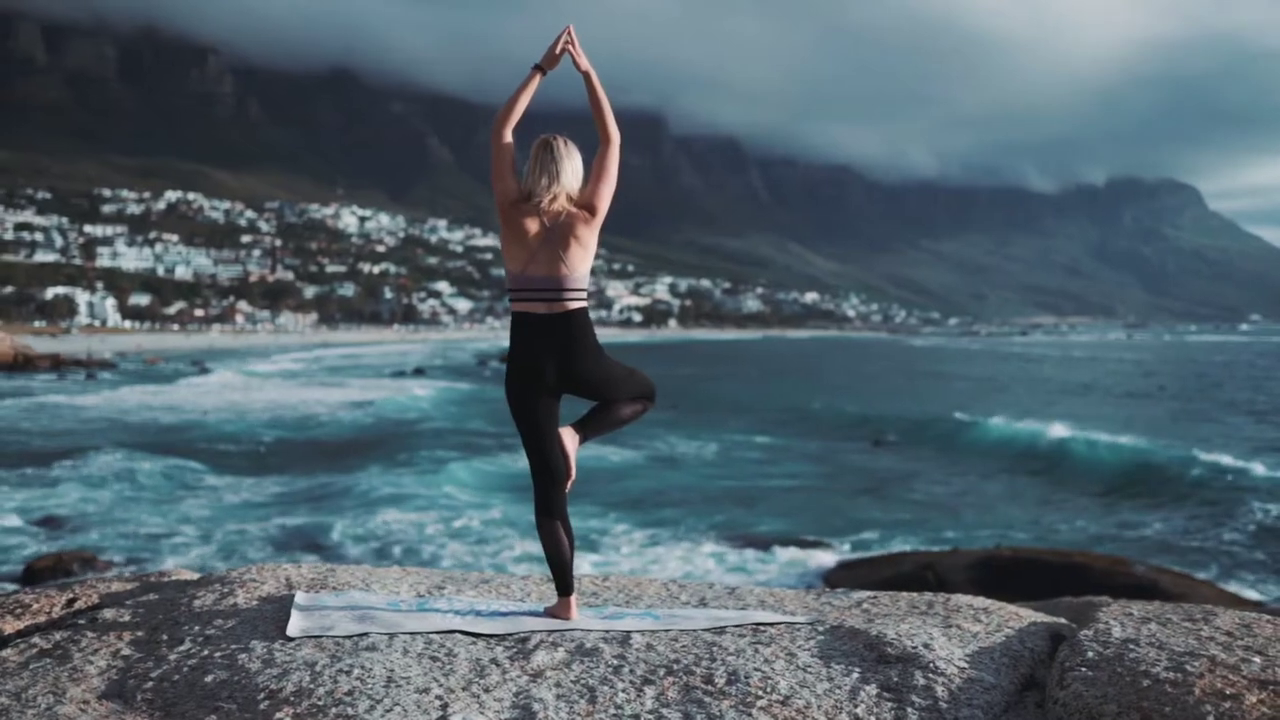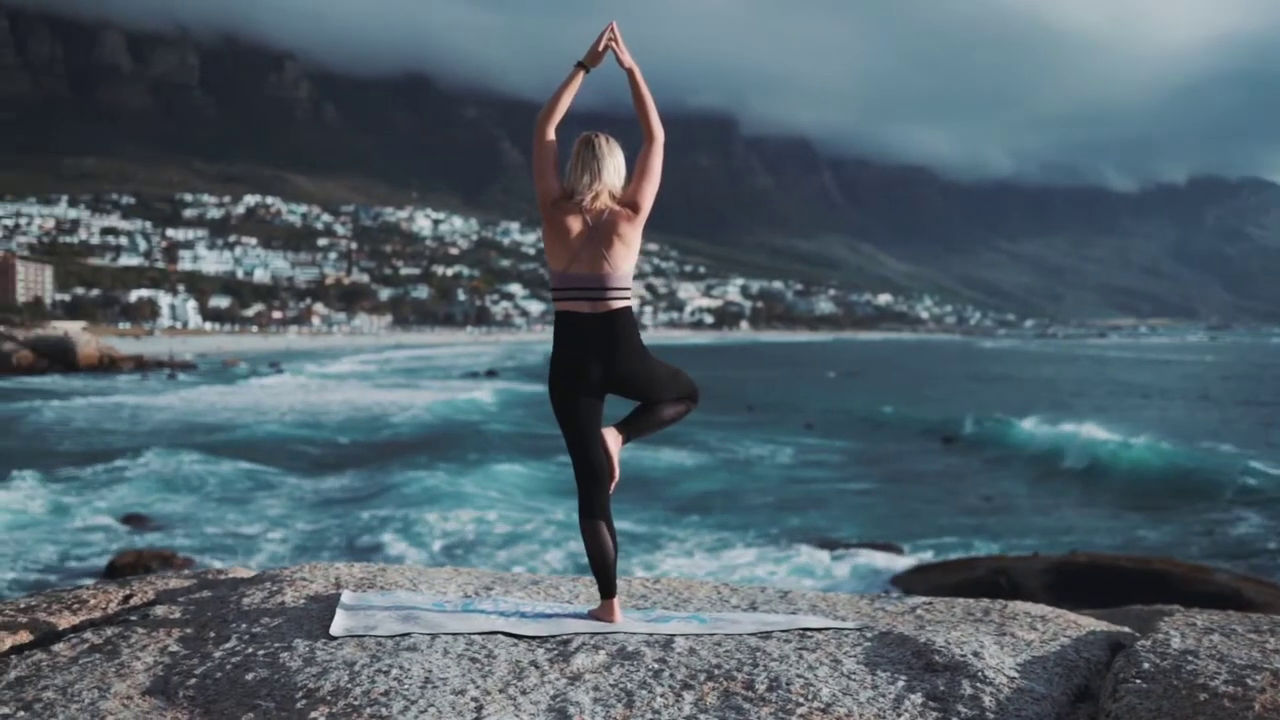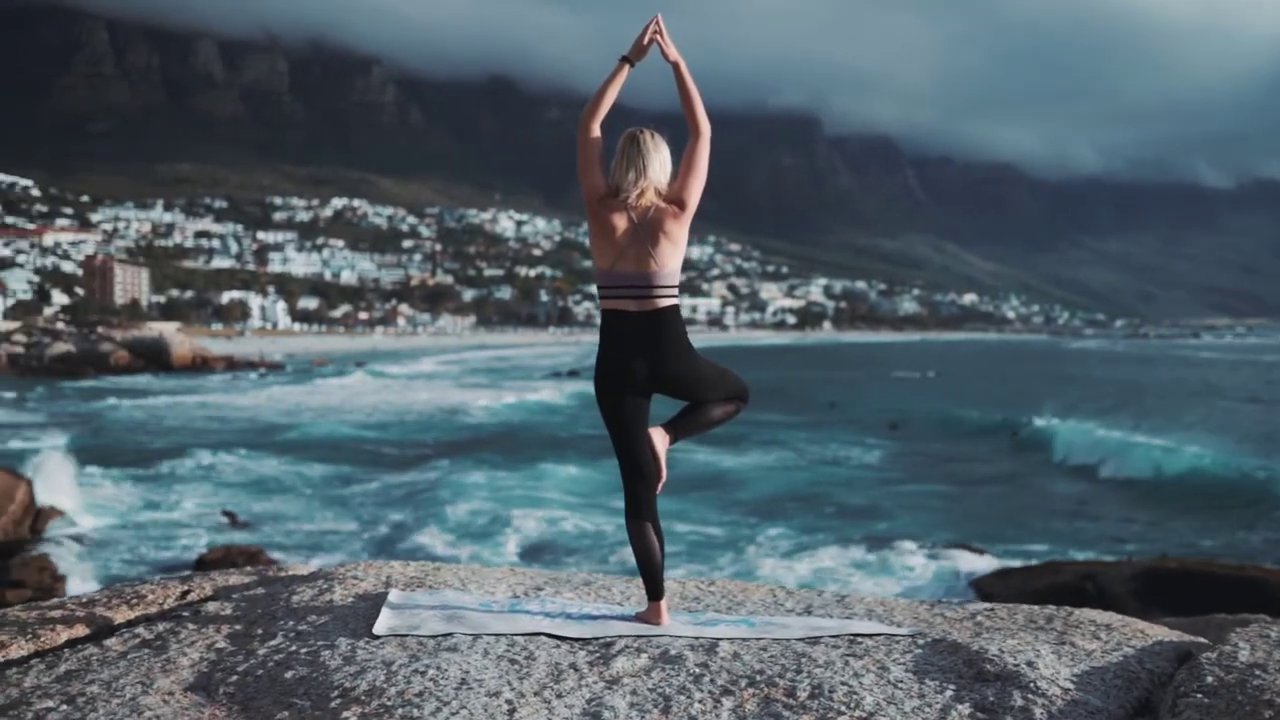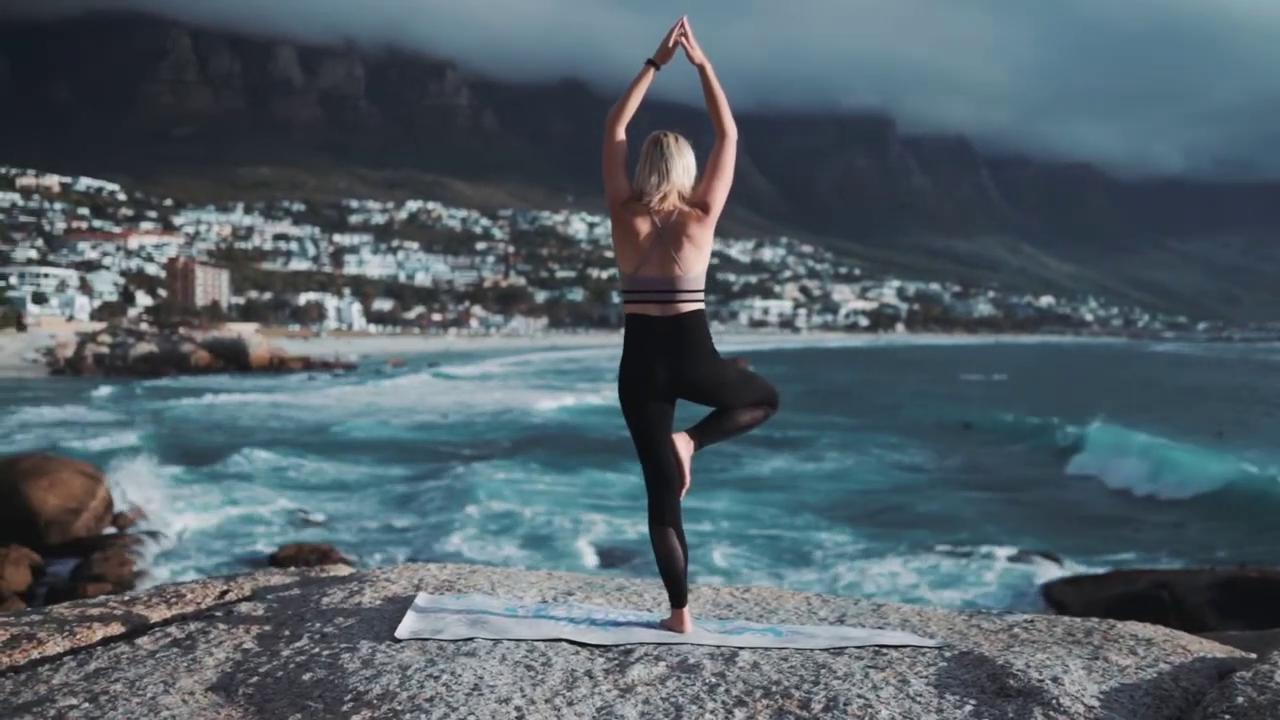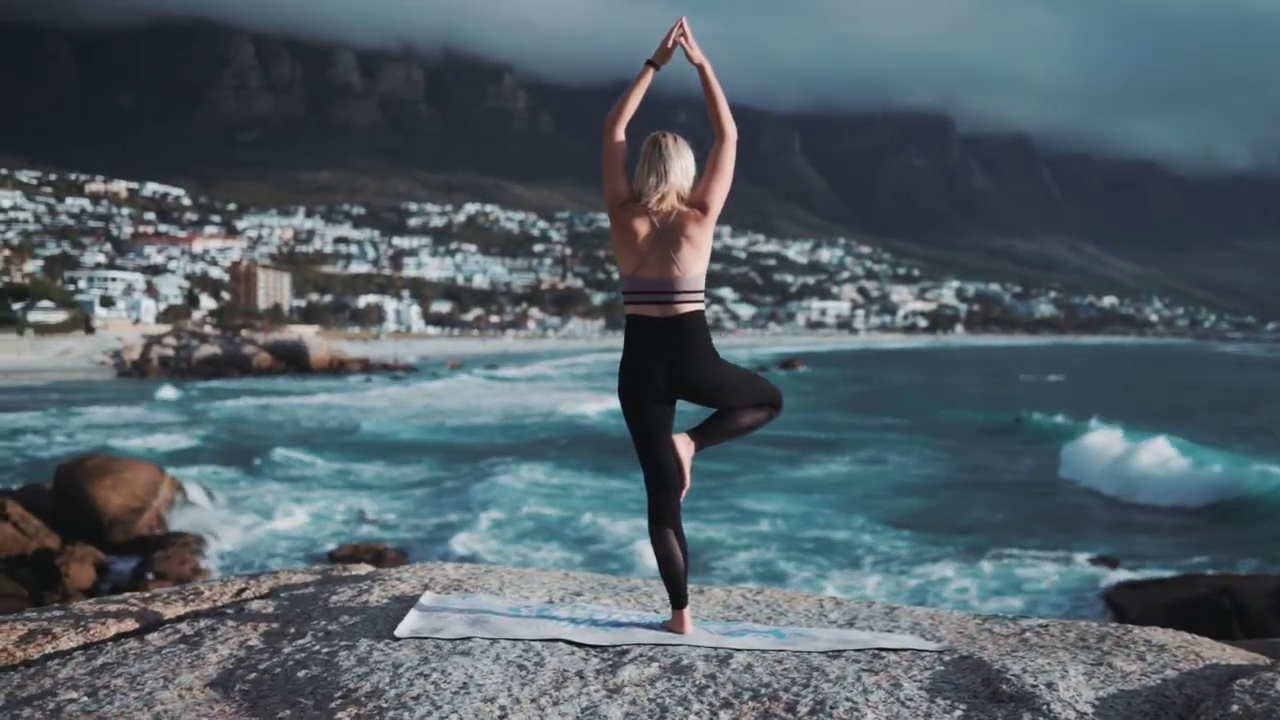
dt=1s
person 1, frame 1
left shoulder: (512, 216)
right shoulder: (587, 218)
left elbow: (501, 132)
right elbow: (611, 139)
left wrist: (542, 68)
right wrist: (584, 69)
left hip: (526, 358)
right hip: (577, 353)
left knee: (547, 485)
right knee: (643, 392)
left ankle: (565, 600)
right ankle: (576, 434)
person 1, frame 2
left shoulder: (554, 215)
right shoulder: (631, 217)
left elbow: (544, 130)
right elbow: (656, 137)
left wrist: (585, 65)
right wrist: (629, 66)
left hip: (570, 359)
right hip: (621, 353)
left knee: (591, 487)
right knee: (686, 393)
left ankle: (610, 604)
right ankle: (620, 435)
person 1, frame 3
left shoulder: (600, 212)
right shoulder: (677, 214)
left elbow: (588, 126)
right elbow: (702, 131)
left wrist: (630, 60)
right wrist: (674, 59)
left hip: (616, 358)
right hip: (668, 352)
left knee: (638, 489)
right knee: (736, 393)
left ankle: (657, 607)
right ankle: (668, 435)
person 1, frame 4
left shoulder: (625, 217)
right shoulder: (701, 219)
left elbow: (613, 130)
right elbow: (728, 134)
left wrist: (655, 63)
right wrist: (700, 62)
left hip: (640, 363)
right hip: (692, 358)
left knee: (662, 494)
right knee: (765, 398)
left ankle: (680, 614)
right ankle: (692, 441)
person 1, frame 5
left shoulder: (623, 217)
right shoulder: (699, 218)
left elbow: (612, 132)
right elbow: (727, 134)
left wrist: (653, 64)
right wrist: (699, 62)
left hip: (640, 363)
right hip: (691, 358)
left knee: (661, 495)
right knee: (767, 399)
left ankle: (680, 615)
right ankle: (691, 442)
